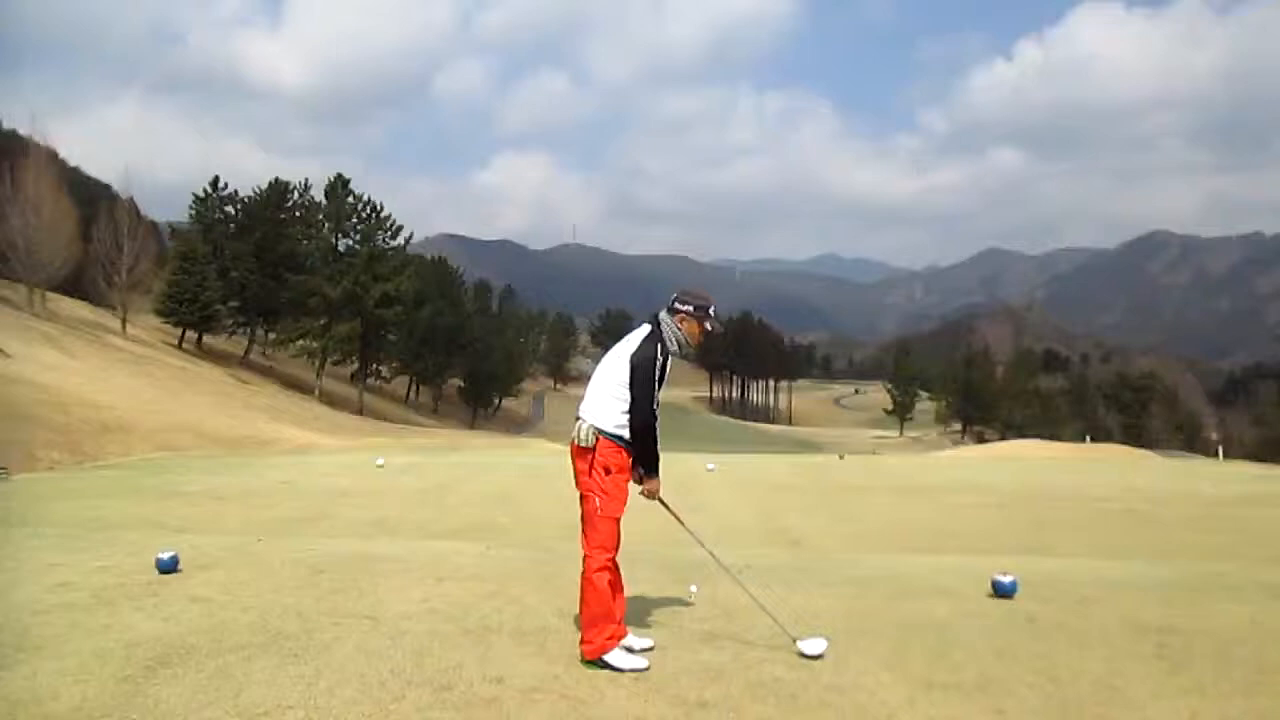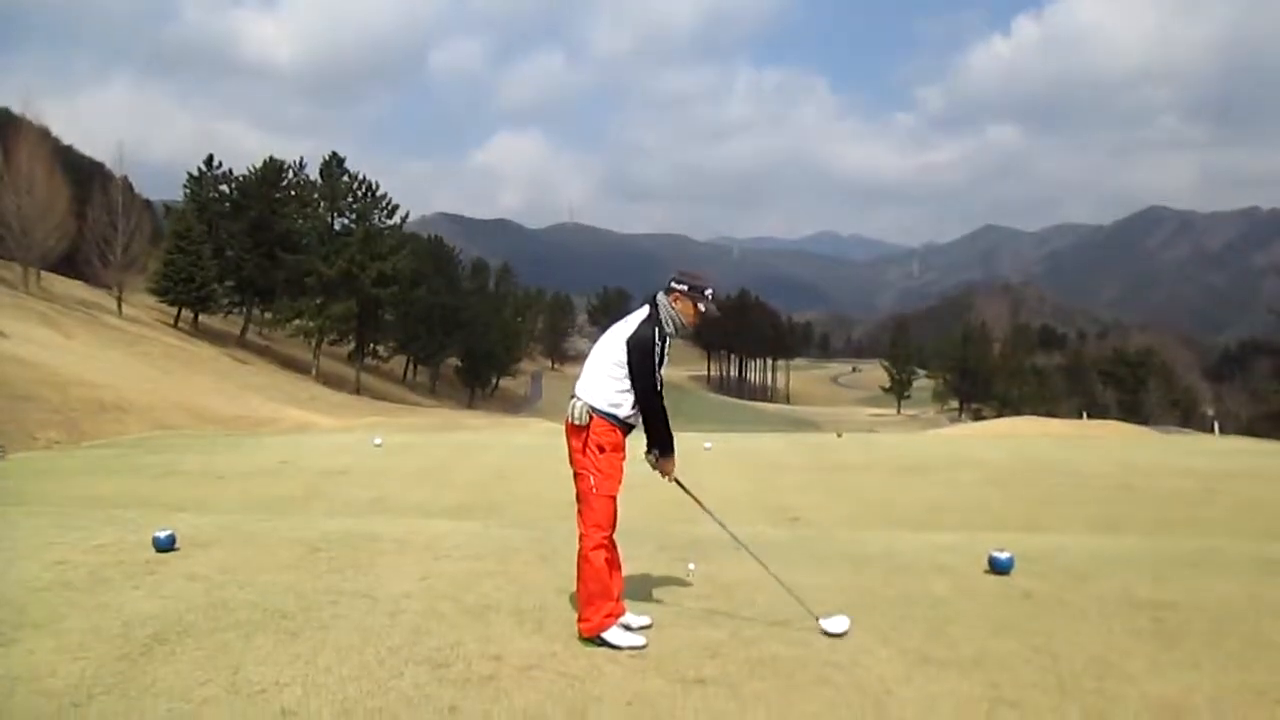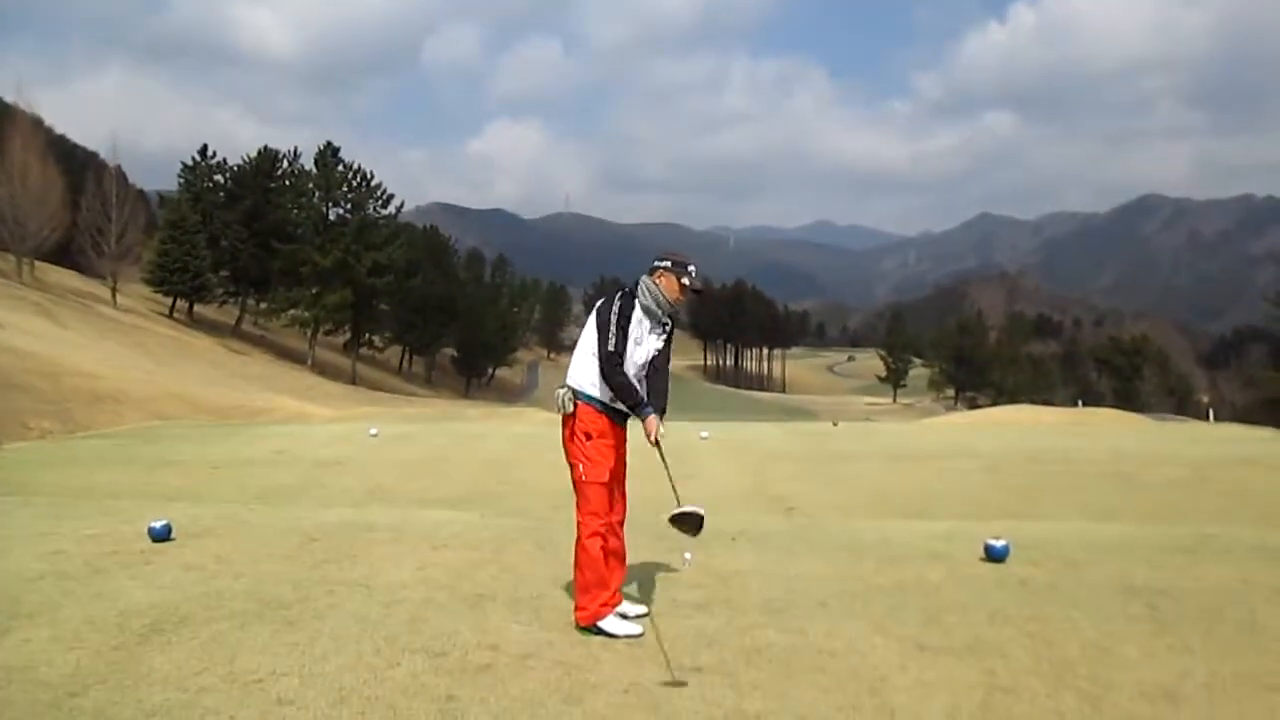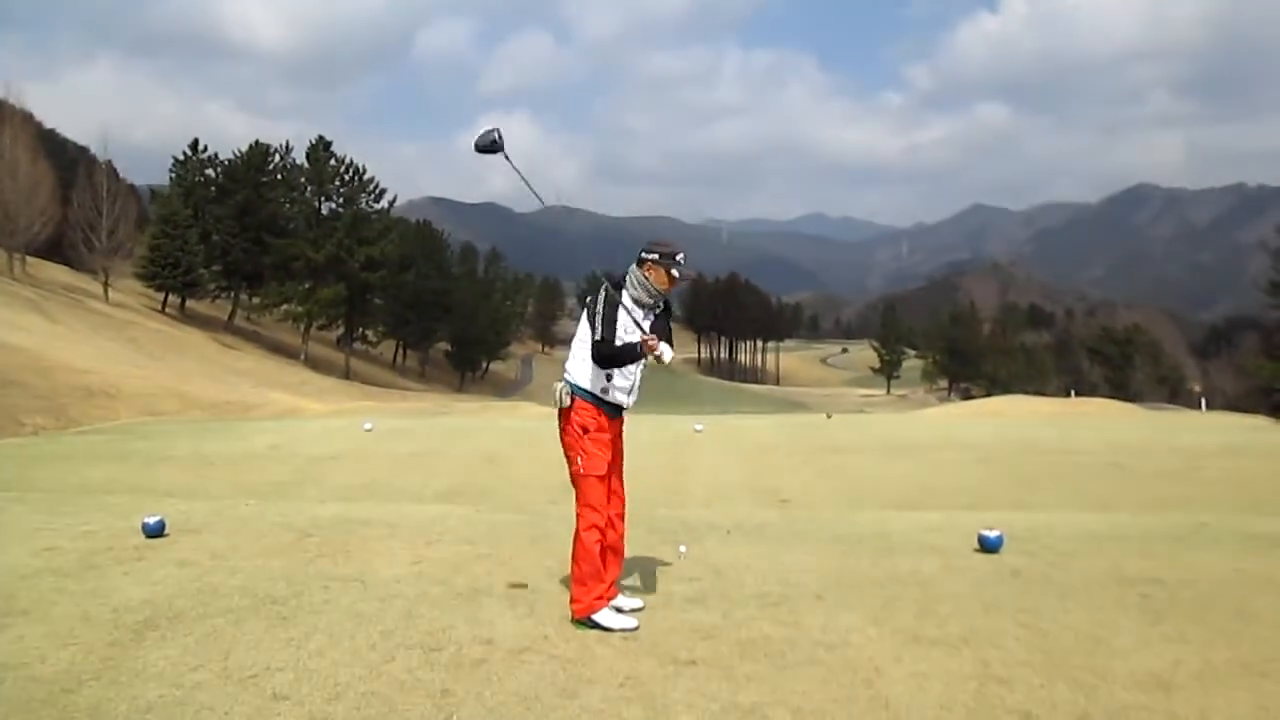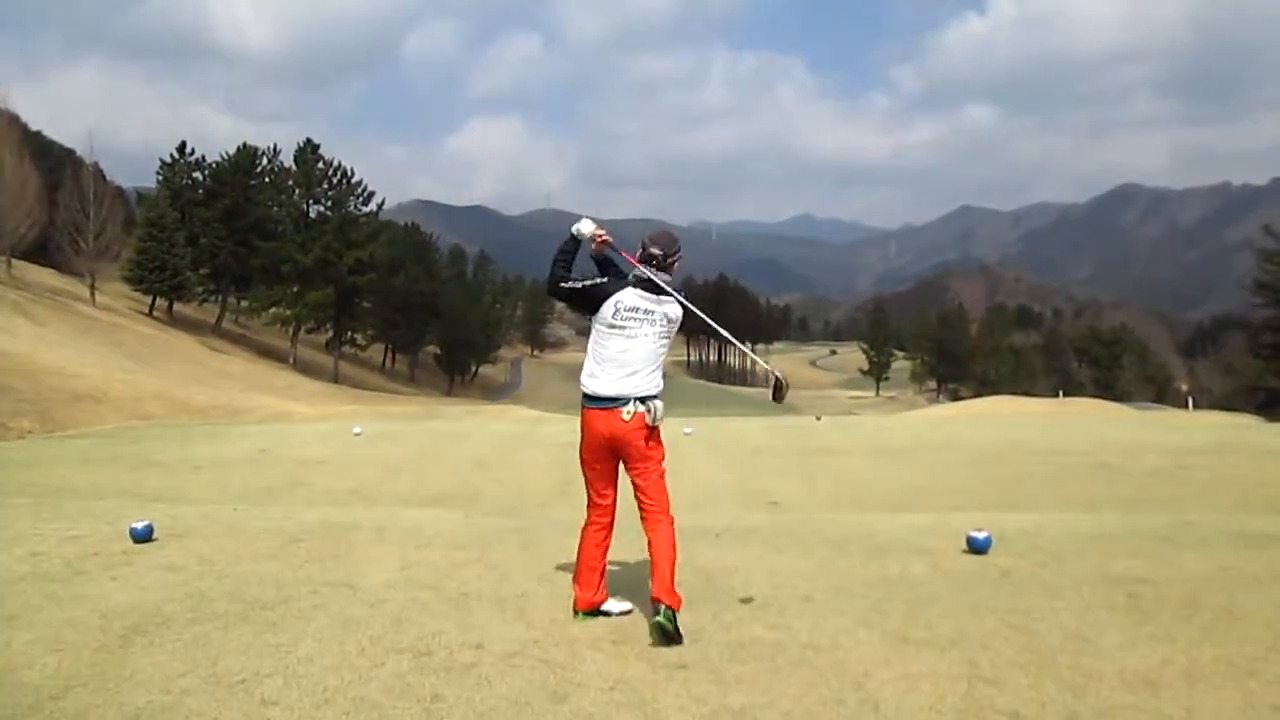
dt=0.7s
person 1, frame 1
left shoulder: (650, 343)
right shoulder: (651, 350)
right elbow: (642, 416)
left wrist: (640, 464)
right wrist: (650, 472)
left hip: (608, 450)
right hip: (602, 450)
left knee: (607, 546)
right knee: (600, 547)
left ankle: (612, 630)
right ankle: (599, 644)
person 1, frame 2
left shoulder: (652, 327)
right shoulder: (648, 333)
left elbow: (649, 395)
right elbow: (649, 398)
left wrist: (655, 446)
right wrist: (666, 451)
left hip: (605, 429)
right hip: (596, 429)
left knee: (605, 524)
right knee: (597, 525)
left ankle: (610, 608)
right ankle: (597, 621)
person 1, frame 3
left shoulder: (664, 326)
right shoulder: (622, 303)
left elbow: (659, 375)
right elbow: (609, 364)
left wrist: (655, 415)
right wrist: (645, 411)
left hip: (615, 422)
right hip: (588, 417)
left knee: (614, 514)
right knee: (594, 515)
left ankle: (609, 597)
right ankle: (593, 610)
person 1, frame 4
left shoulder: (657, 311)
right shoulder: (609, 297)
left elbow: (664, 344)
right elbow: (603, 355)
left wrist: (661, 350)
right wrist: (639, 348)
left hip: (611, 416)
right hip: (584, 412)
left knee: (613, 509)
right knee: (593, 510)
left ankle: (605, 591)
right ankle: (587, 603)
person 1, frame 5
left shoulder: (609, 293)
right shoulder: (676, 308)
left elbow: (555, 283)
left wrist: (578, 235)
right wrist: (603, 256)
left hip: (596, 415)
right hip: (640, 418)
left knee: (599, 509)
right knee: (657, 516)
left ankle: (589, 596)
right ankle: (664, 604)
